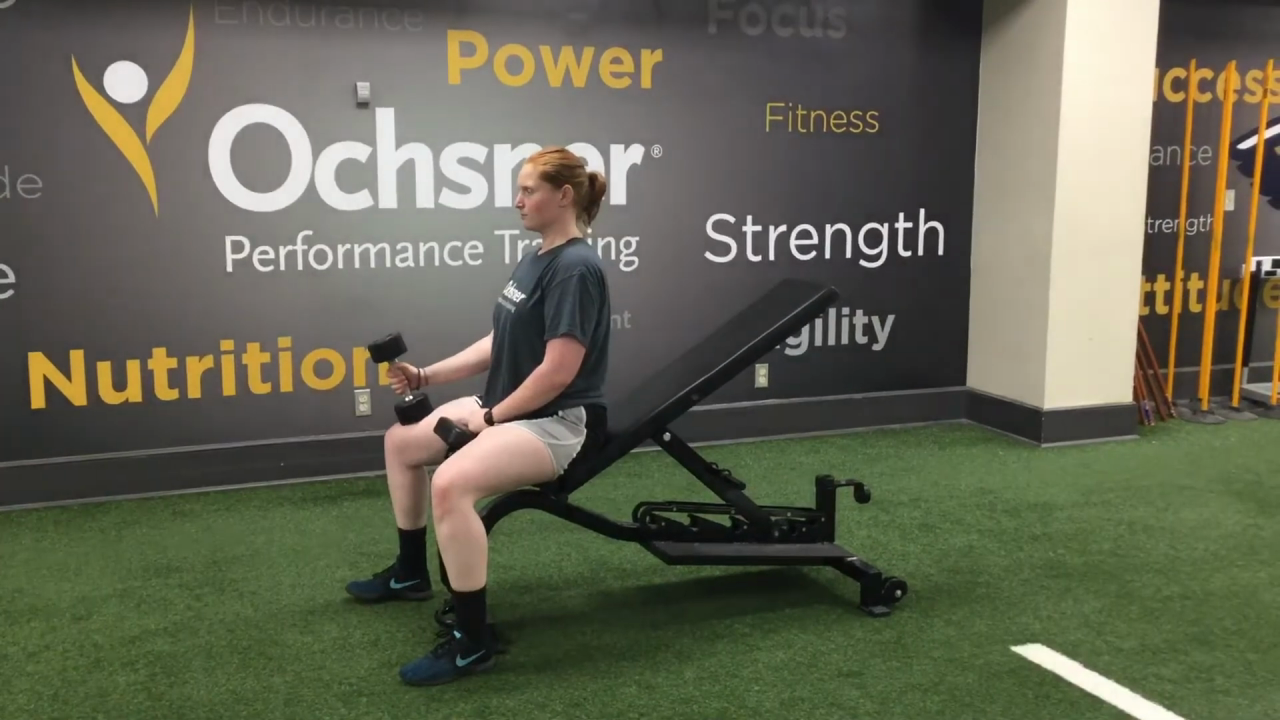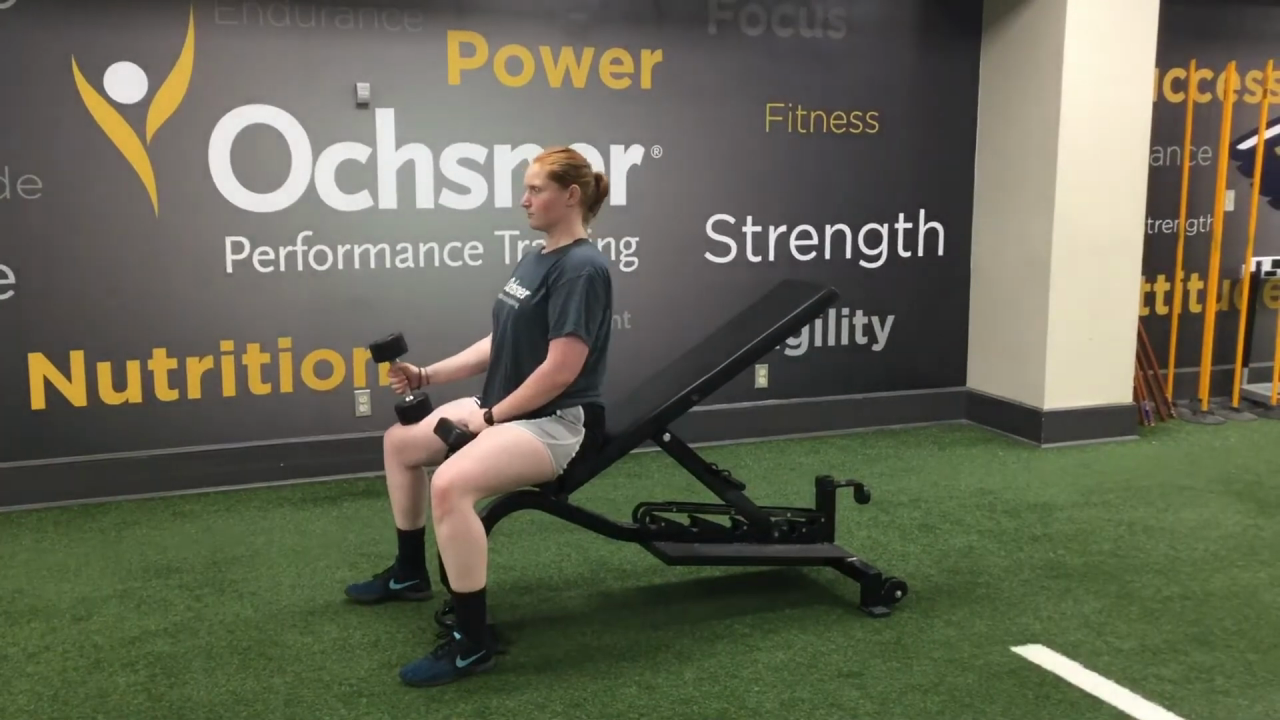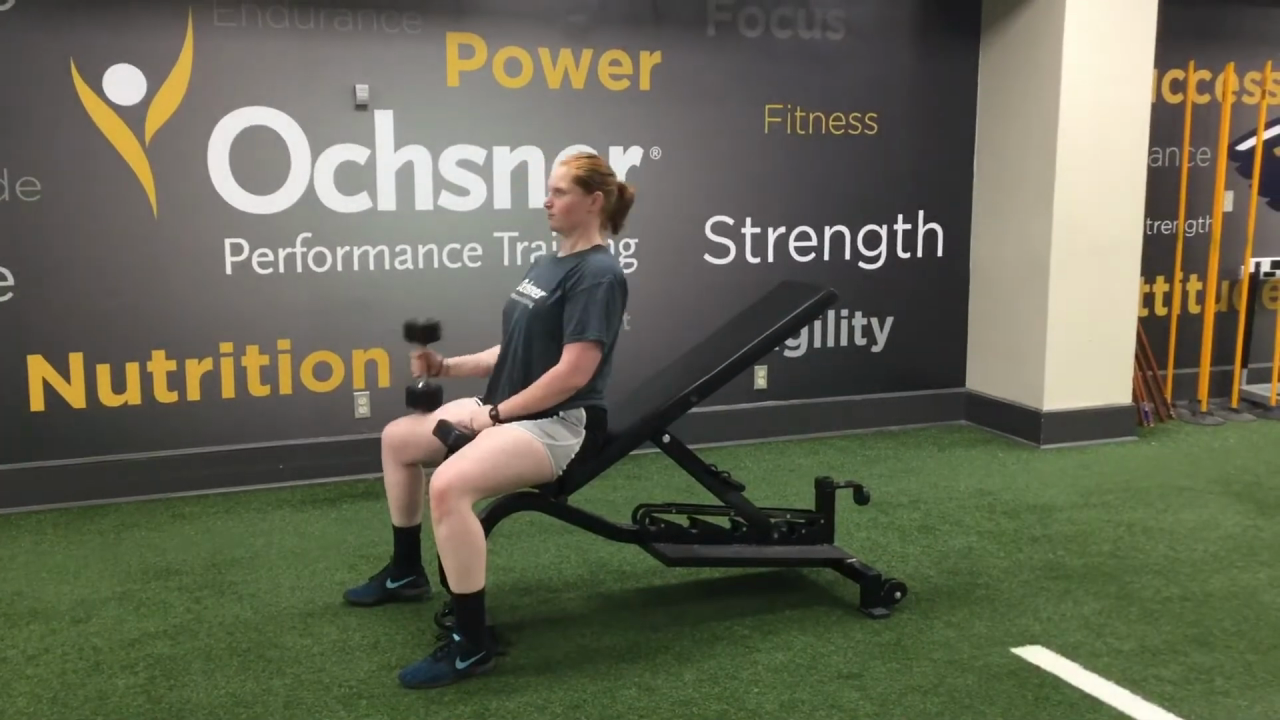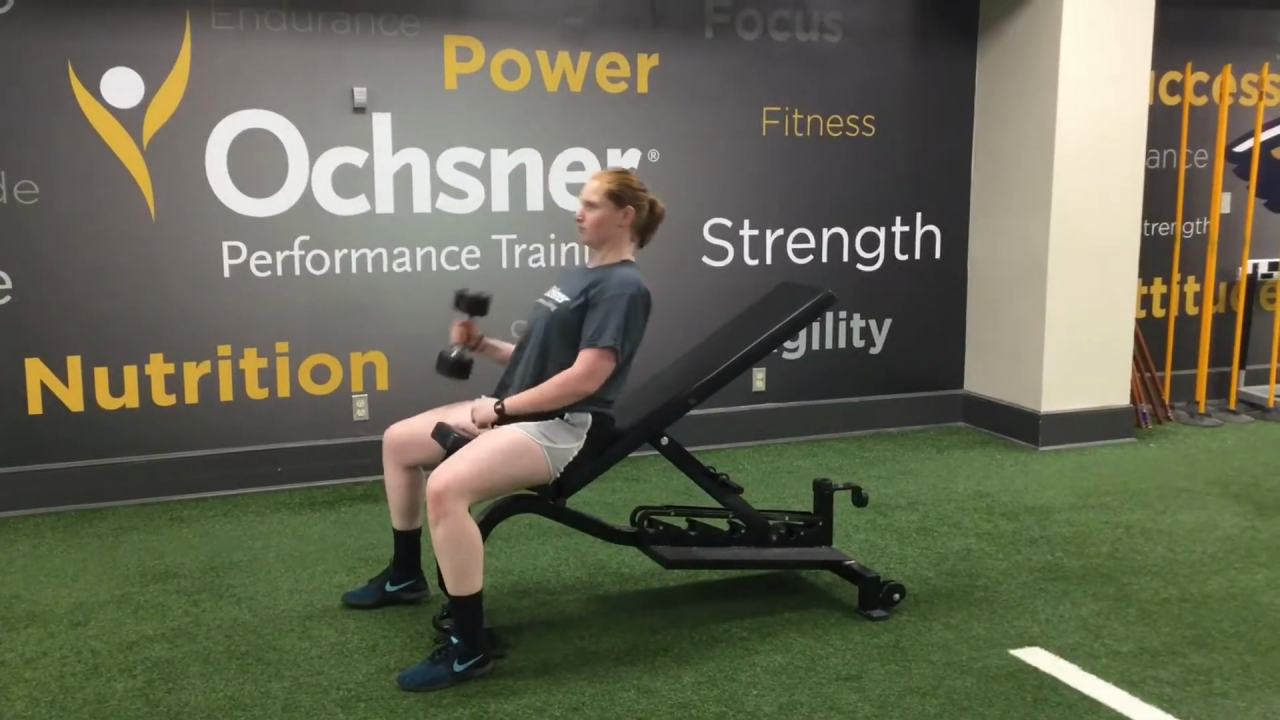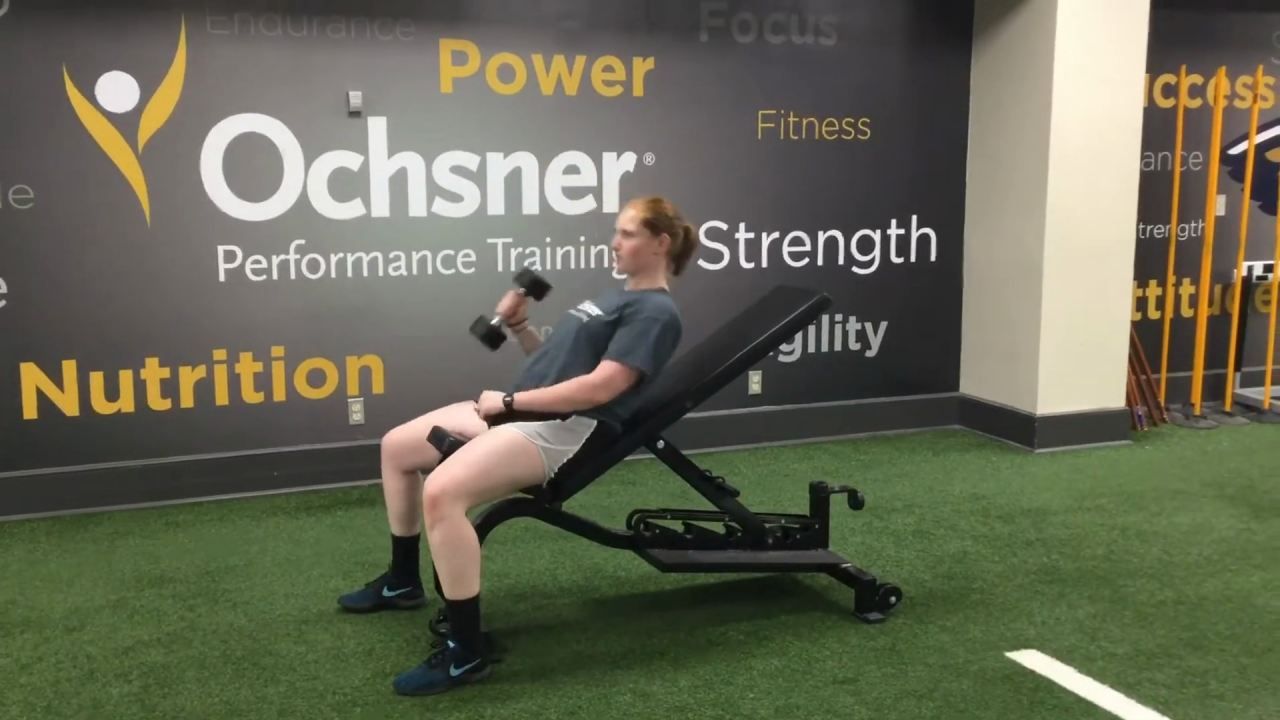
dt=0.2s
person 1, frame 1
left shoulder: (576, 268)
right shoulder: (534, 260)
left elbow: (558, 371)
right elbow: (497, 345)
left wrist: (492, 418)
right wrist: (425, 376)
left hip: (558, 421)
right hip: (507, 406)
left knee: (451, 484)
right knee: (400, 441)
left ankle: (473, 642)
right ankle: (411, 571)
person 1, frame 2
left shoulder: (582, 267)
right shoulder: (533, 260)
left elbow: (562, 369)
right elbow: (498, 346)
left wrist: (492, 416)
right wrist: (426, 375)
left hip: (558, 420)
right hip: (505, 406)
left knee: (450, 484)
right knee: (399, 441)
left ankle: (472, 643)
right ankle: (409, 572)
person 1, frame 3
left shoulder: (599, 274)
right shoulder: (548, 264)
left elbow: (573, 372)
left wrist: (494, 415)
right wrist: (449, 366)
left hip: (560, 422)
right hip: (509, 407)
left knee: (449, 486)
right knee: (396, 440)
left ankle: (471, 645)
right ankle: (406, 571)
person 1, frame 4
left shoulder: (625, 287)
right shoulder: (583, 274)
left elbow: (584, 378)
left wrist: (500, 410)
right wrist: (483, 346)
left hip: (564, 426)
right hip: (517, 408)
left knee: (444, 488)
right knee: (397, 442)
left ankle: (470, 648)
right ankle: (405, 574)
person 1, frame 5
left shoulder: (659, 314)
right shoulder: (618, 298)
left elbow: (598, 387)
left wrist: (510, 401)
right wrist: (519, 326)
left hip: (564, 428)
right hip: (519, 409)
left knee: (440, 492)
right knee: (396, 447)
left ankle: (467, 652)
right ankle: (403, 580)
